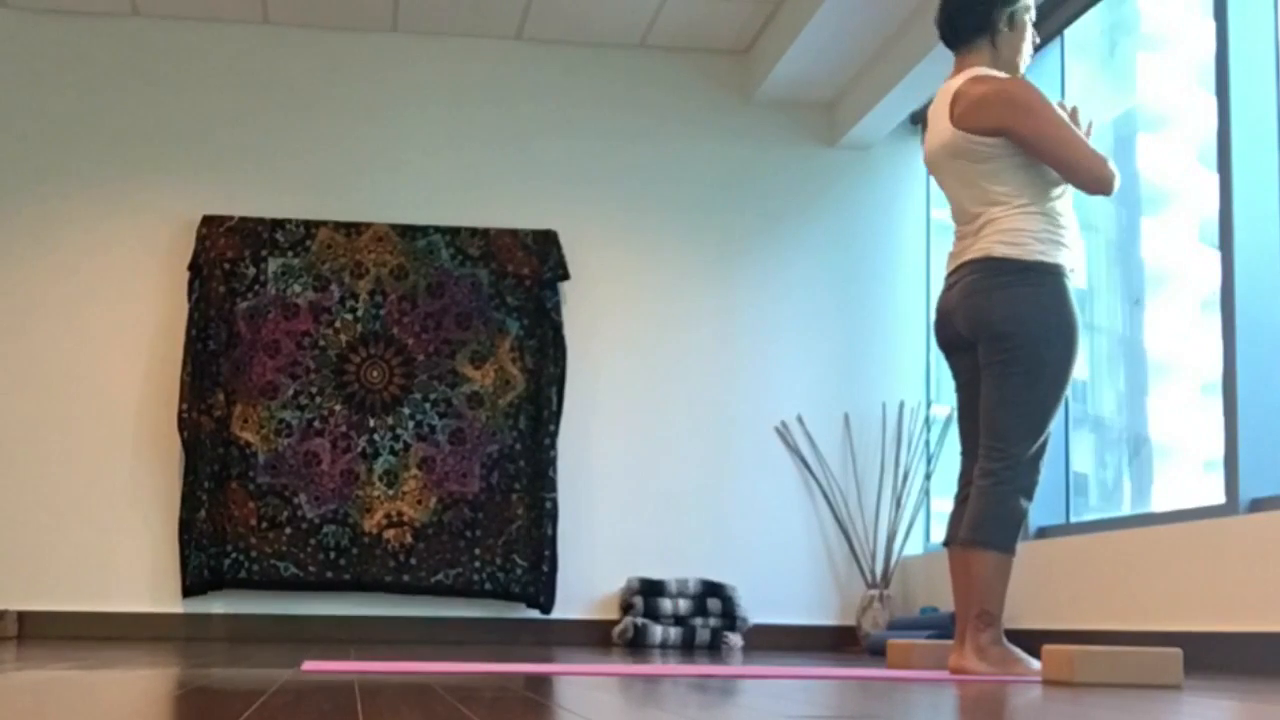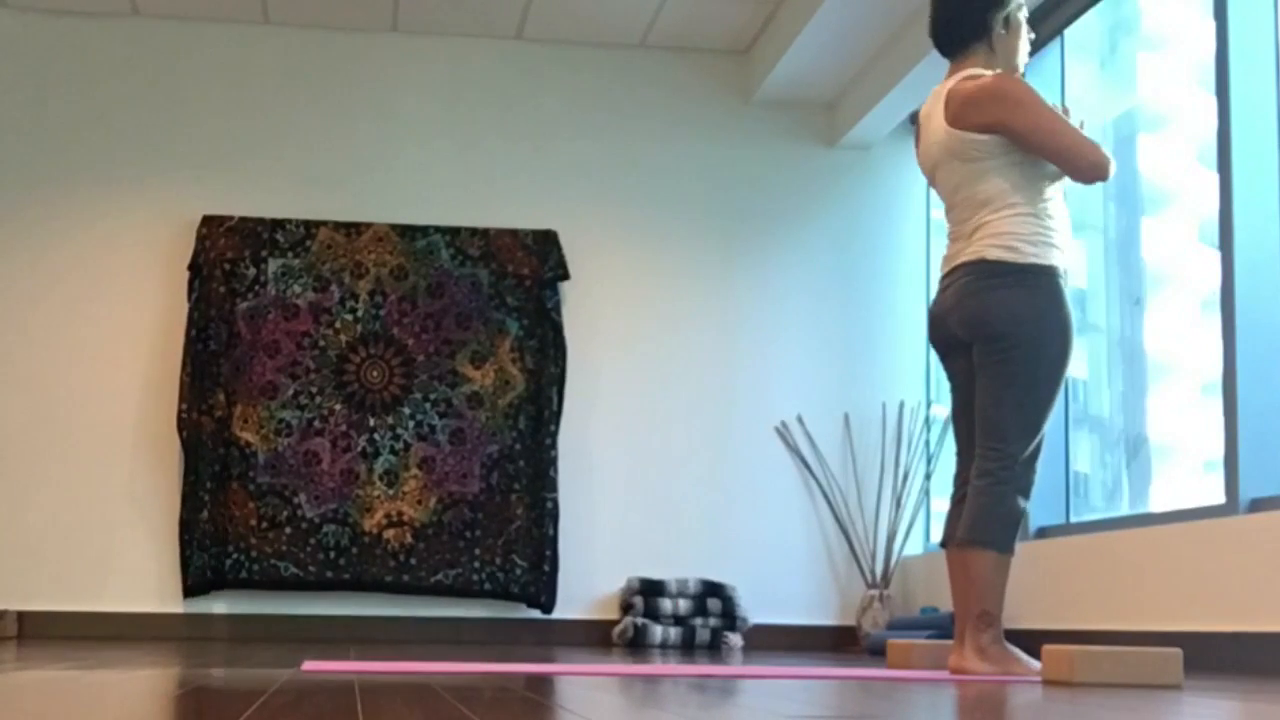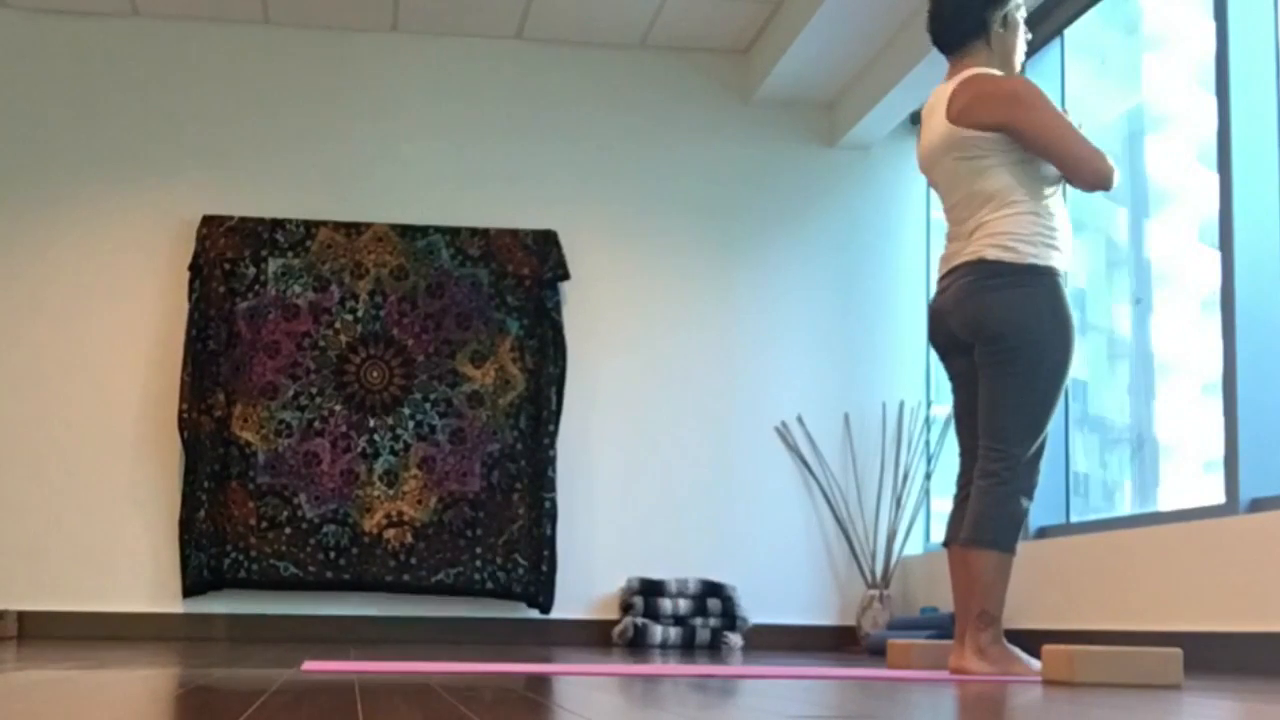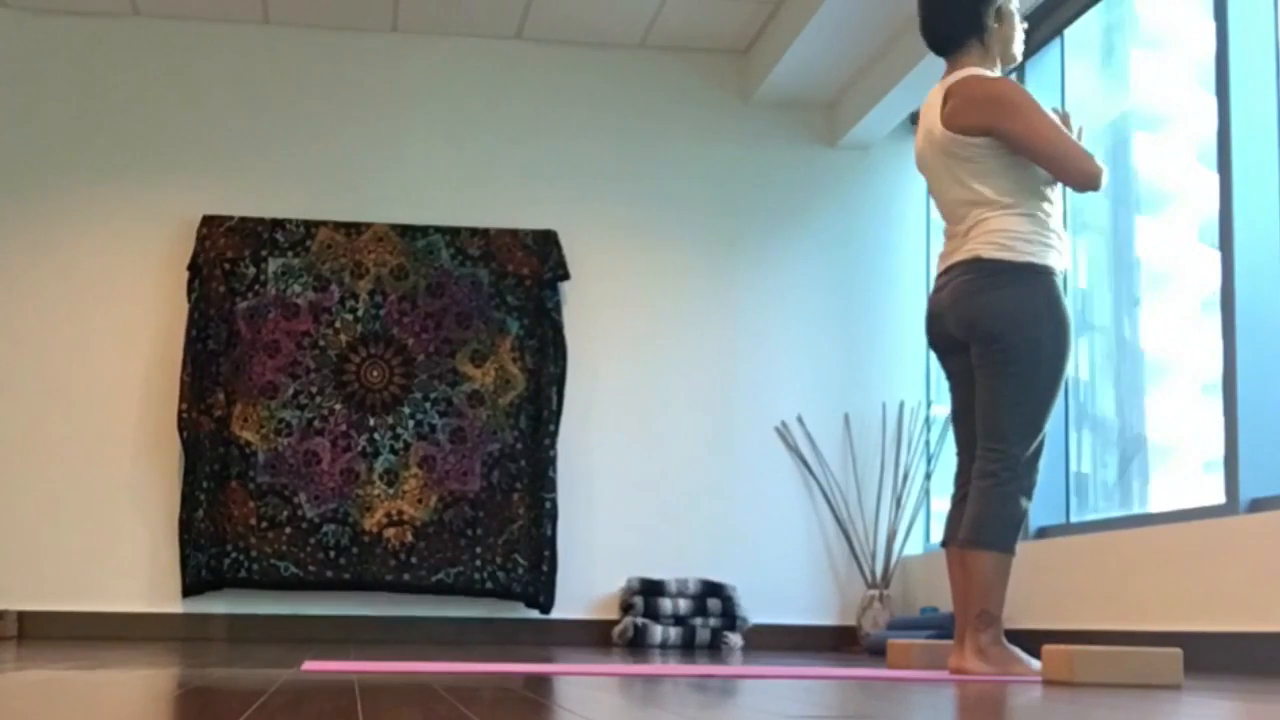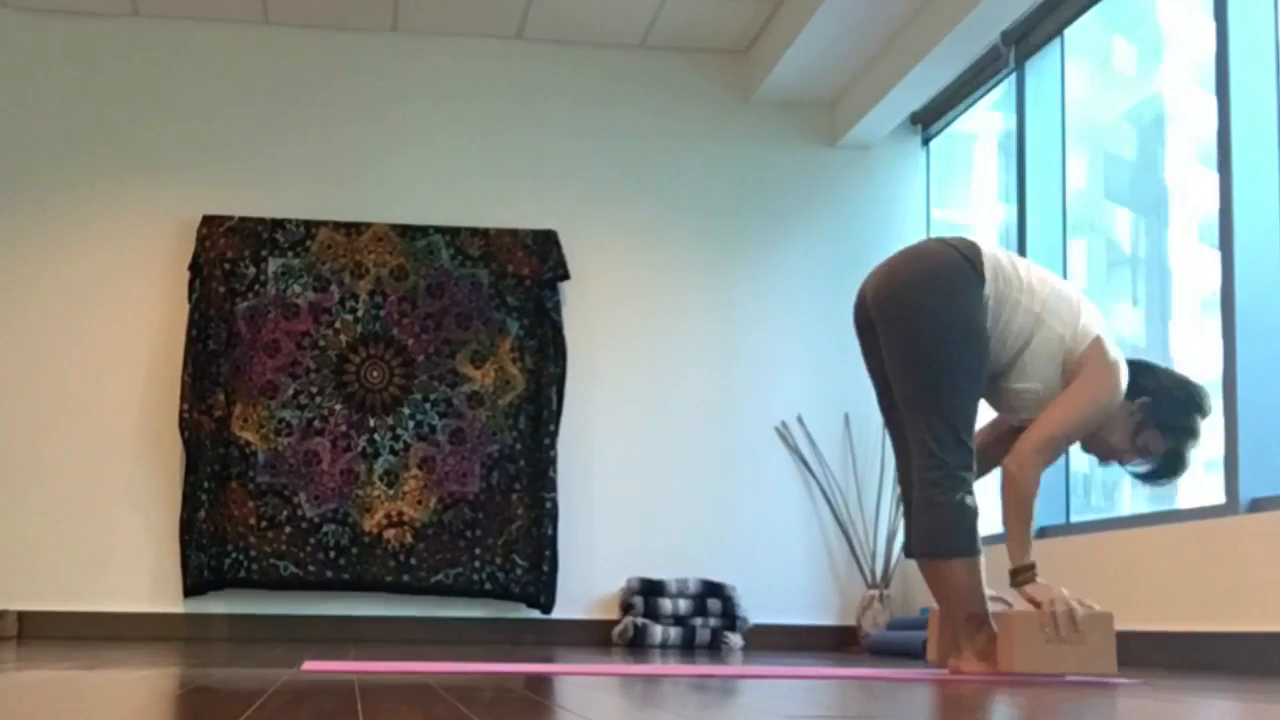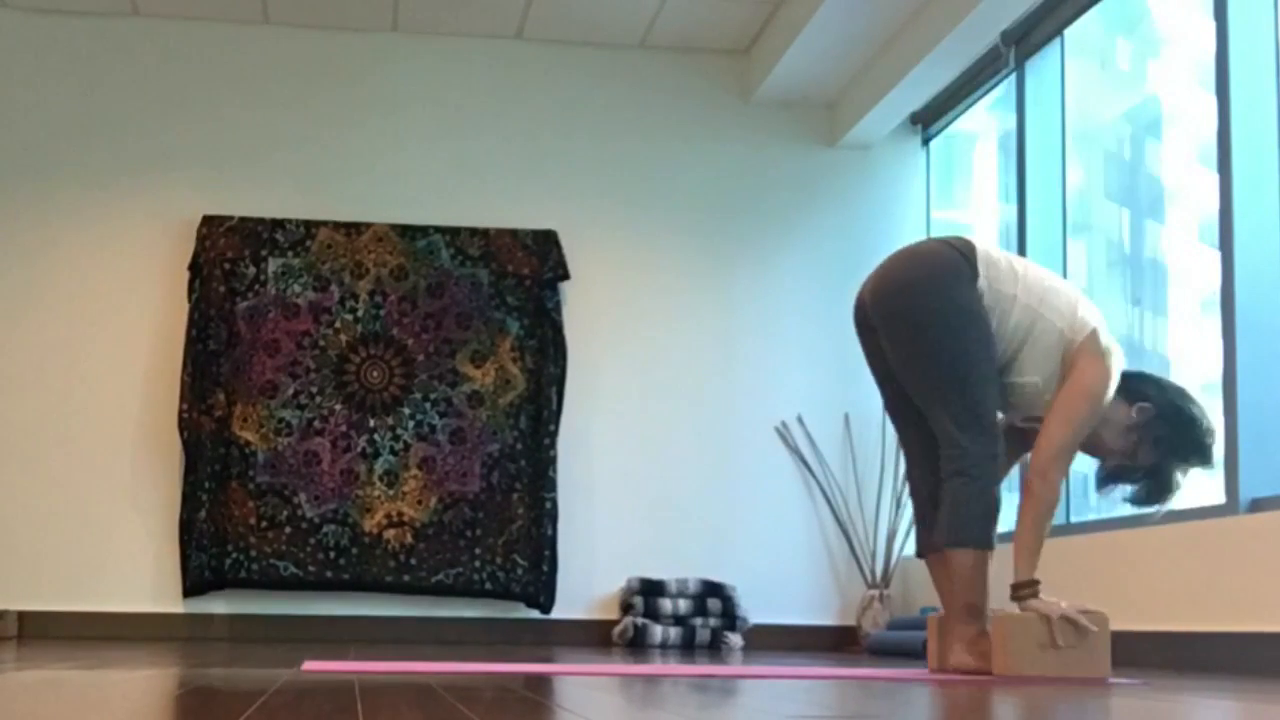
dt=0.5s
person 1, frame 1
left shoulder: (942, 108)
right shoulder: (1001, 92)
right elbow: (1100, 177)
left wrist: (1055, 135)
right wrist: (1076, 134)
left hip: (967, 292)
right hip: (1022, 287)
left knee: (981, 471)
right knee: (1009, 469)
left ankle: (968, 640)
right ankle: (983, 642)
person 1, frame 2
left shoulder: (935, 110)
right shoulder: (994, 91)
right elbow: (1094, 165)
left wrist: (1044, 136)
right wrist: (1067, 133)
left hip: (960, 294)
right hip: (1016, 288)
left knee: (977, 471)
right knee: (1005, 469)
left ankle: (967, 641)
right ankle: (983, 643)
person 1, frame 3
left shoulder: (935, 112)
right shoulder: (996, 89)
right elbow: (1099, 173)
left wrist: (1048, 151)
right wrist: (1063, 145)
left hip: (960, 294)
right hip: (1016, 289)
left knee: (980, 470)
right knee: (1008, 468)
left ankle: (969, 639)
right ankle: (983, 643)
person 1, frame 4
left shoulder: (936, 106)
right shoulder: (987, 91)
right elbow: (1086, 173)
right wrist: (1066, 136)
left hip: (957, 295)
right hip: (1013, 290)
left knee: (979, 471)
right knee: (1006, 469)
left ankle: (969, 640)
right ankle: (982, 644)
person 1, frame 5
left shoulder: (1051, 392)
right shoulder: (1107, 376)
right elbow: (1021, 465)
right wrist: (1025, 574)
right hip: (936, 287)
left knee: (929, 474)
right knee: (945, 470)
left ankle: (970, 644)
right ankle: (975, 647)
person 1, frame 6
left shoulder: (1045, 397)
right shoulder: (1098, 365)
right elbow: (1043, 474)
right wrist: (1026, 589)
left hip: (888, 285)
right hip: (931, 285)
left knee: (934, 472)
right knee: (972, 459)
left ankle: (959, 636)
right ankle: (967, 638)
